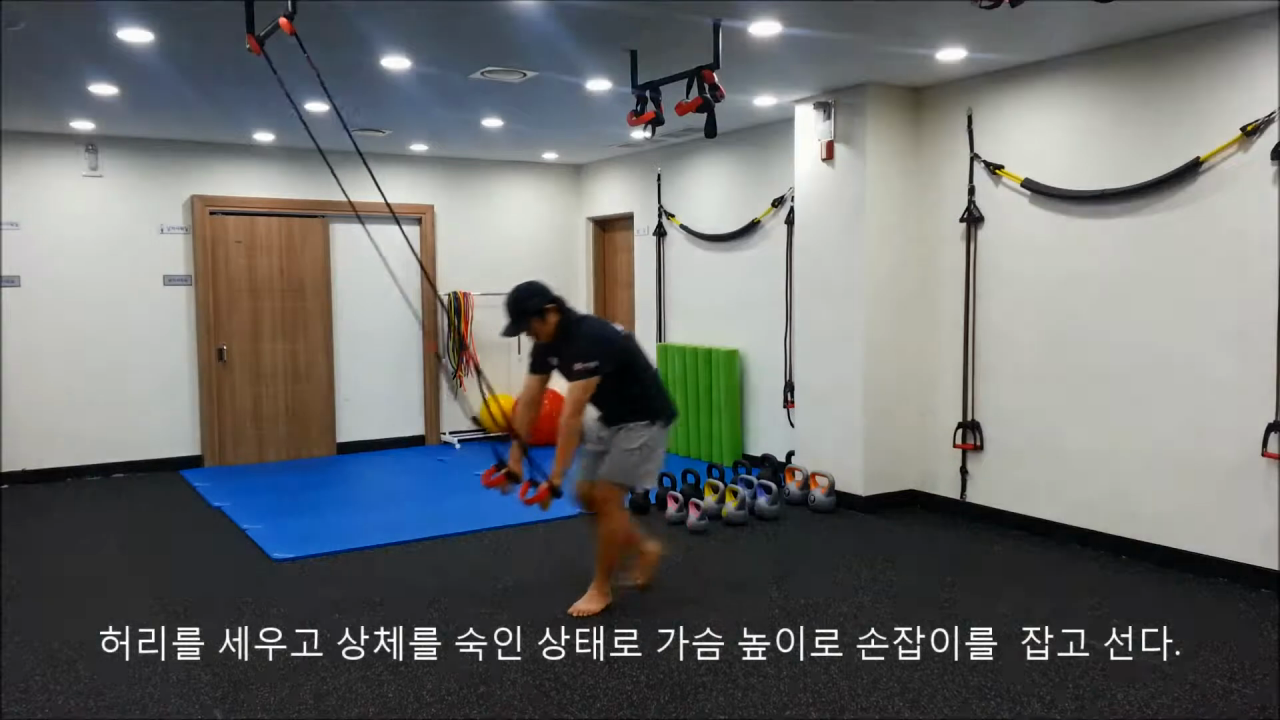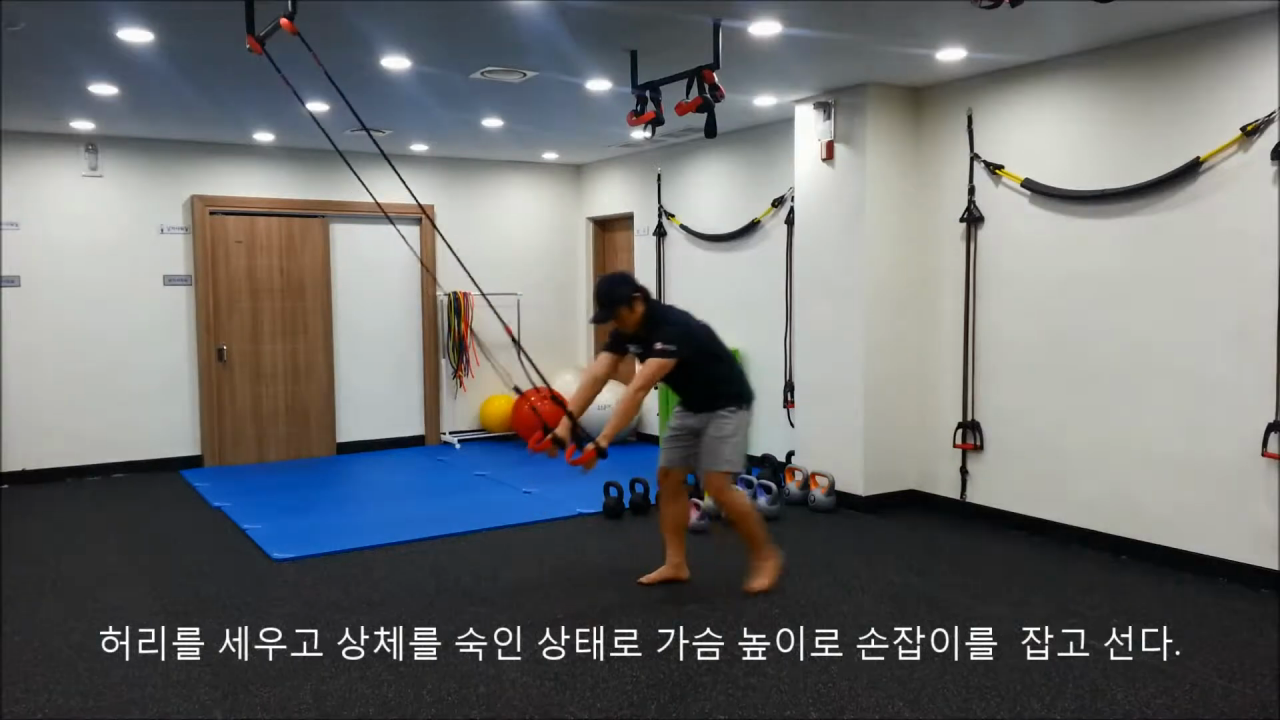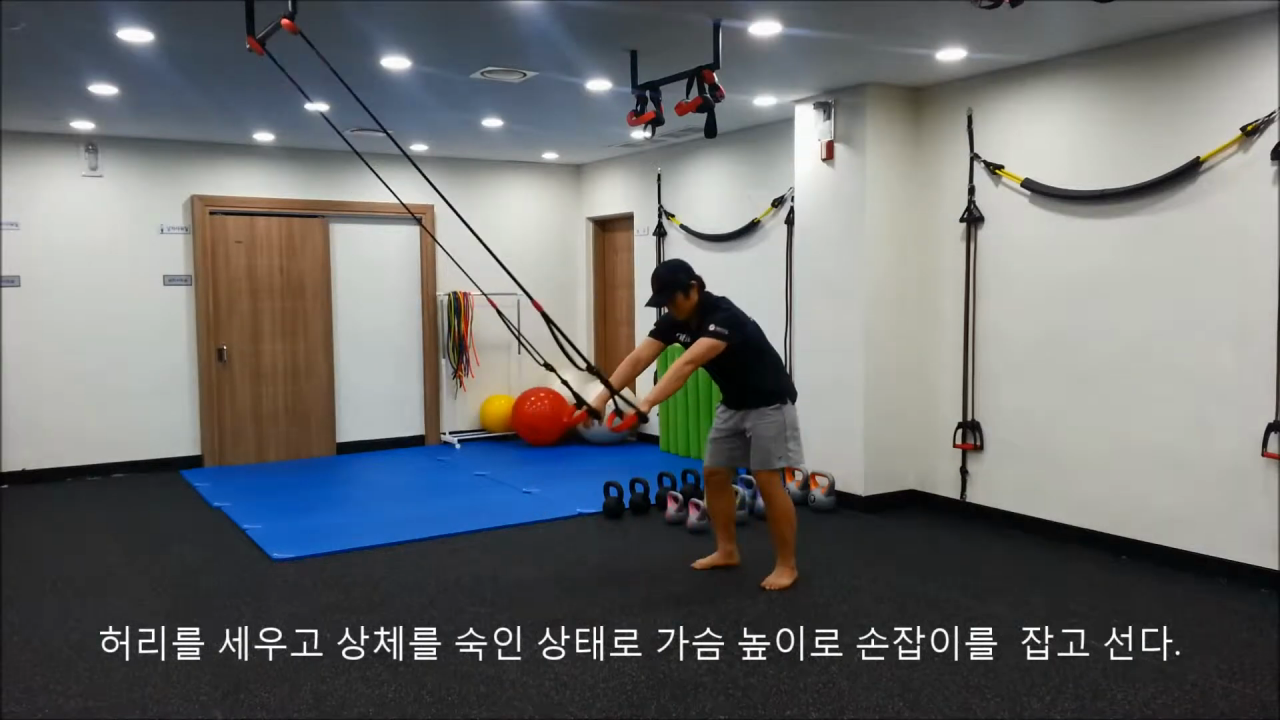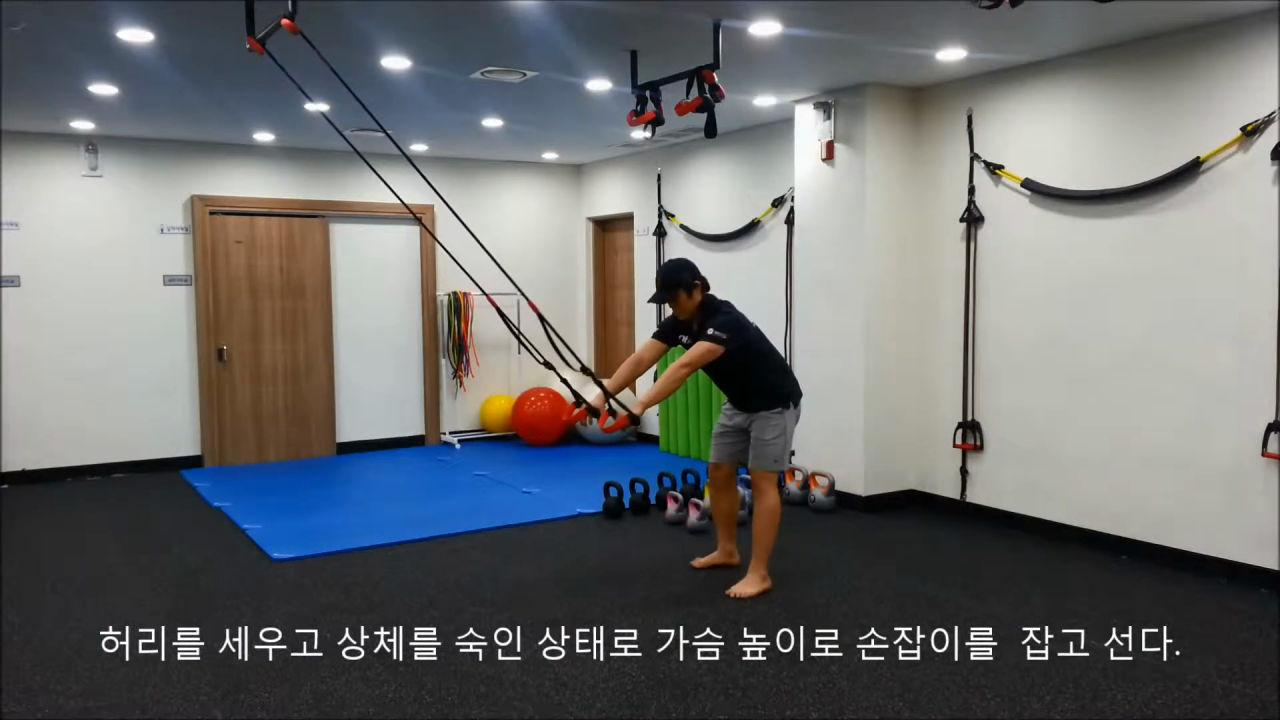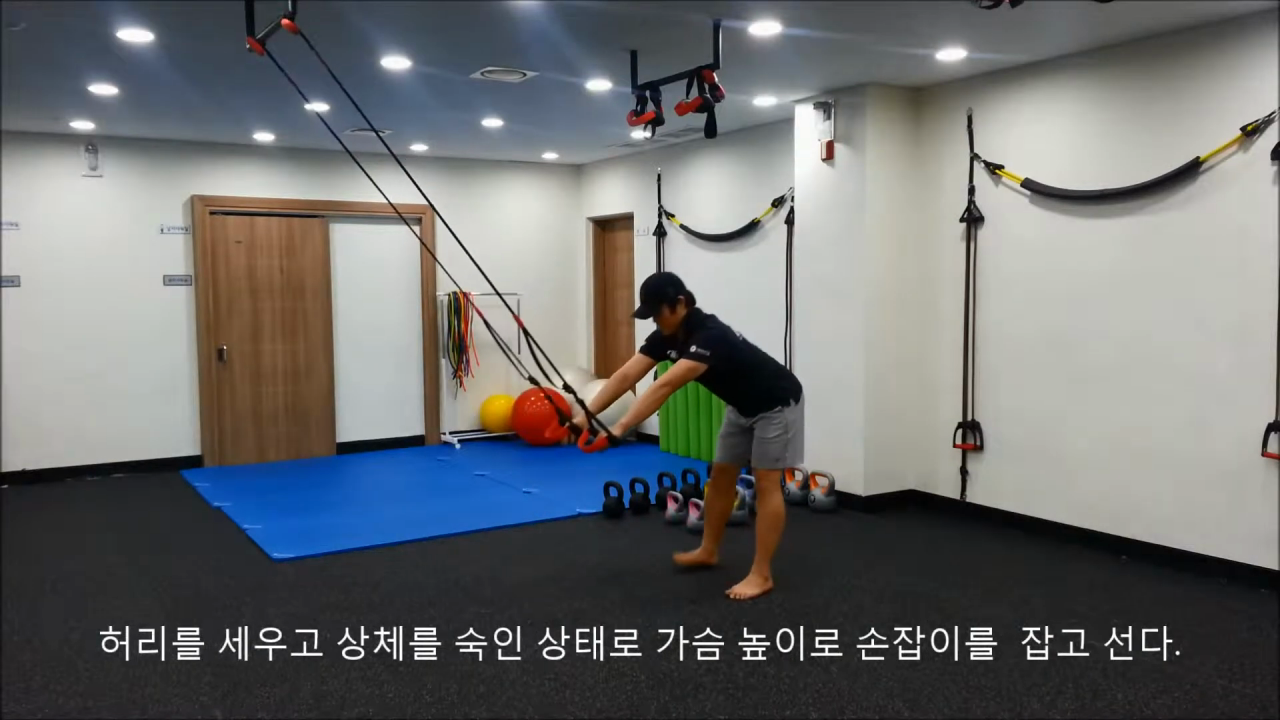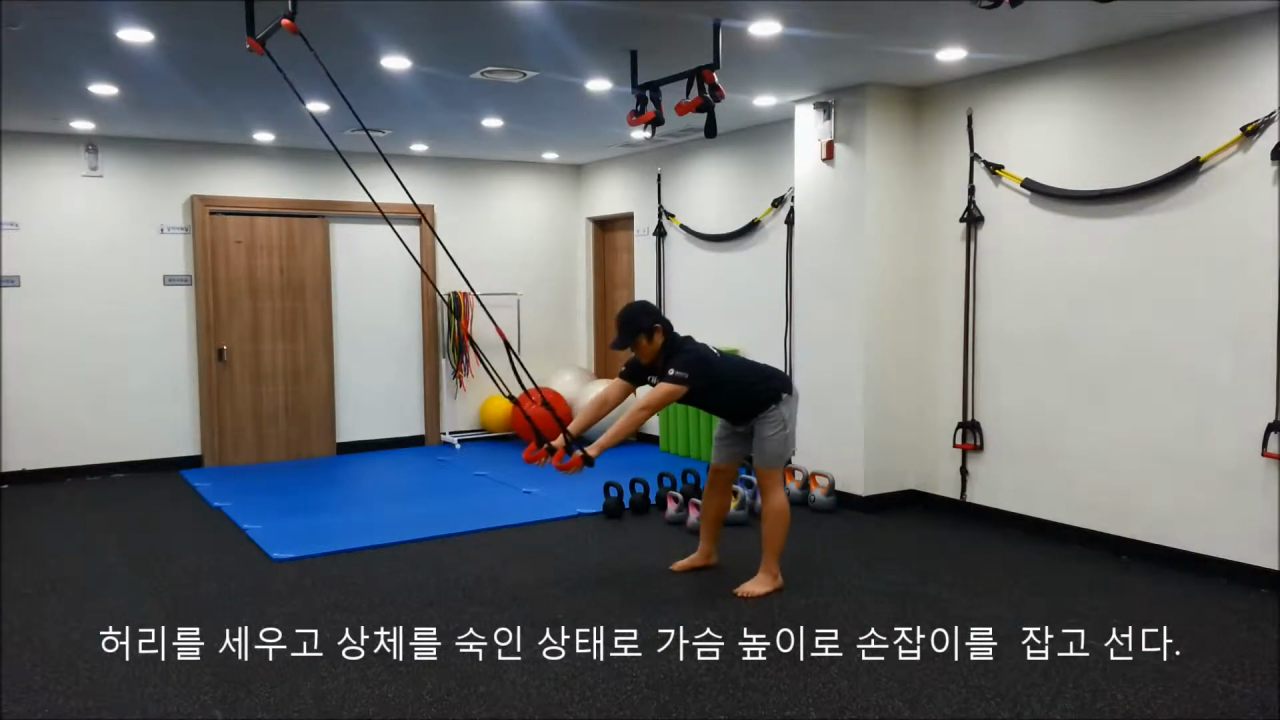
dt=0.5s
person 1, frame 1
left shoulder: (590, 339)
right shoulder: (546, 343)
left elbow: (571, 413)
right elbow: (529, 402)
left wrist: (556, 476)
right wrist: (515, 457)
left hip: (644, 419)
right hip: (610, 418)
left knee: (606, 498)
right knee: (587, 494)
left ankle: (601, 589)
right ankle: (644, 549)
person 1, frame 2
left shoulder: (675, 327)
right shoulder: (626, 331)
left elbow: (639, 389)
right elbow: (595, 378)
left wrist: (603, 440)
right wrist: (565, 424)
left hip: (727, 406)
right hip: (691, 407)
left knee: (717, 486)
right knee: (669, 480)
left ankle: (767, 556)
right ankle: (675, 564)
person 1, frame 3
left shoulder: (725, 317)
right shoulder: (675, 320)
left elbow: (687, 365)
right elbow: (639, 359)
left wrist: (645, 405)
right wrist: (603, 396)
left hip: (769, 403)
right hip: (733, 404)
left knee: (767, 481)
right knee: (715, 476)
left ankle: (787, 564)
right ankle: (727, 551)
person 1, frame 4
left shoulder: (726, 320)
right shoulder: (678, 322)
left elbow: (685, 367)
right elbow: (640, 360)
left wrist: (640, 406)
right wrist: (602, 396)
left hip: (774, 404)
right hip: (739, 403)
left knee: (762, 482)
right knee: (719, 473)
left ankle: (759, 574)
right ankle: (726, 550)
person 1, frame 5
left shoulder: (710, 335)
right shoulder: (666, 337)
left elbow: (666, 386)
right elbow: (626, 376)
left wrist: (621, 427)
right wrist: (585, 415)
left hip: (776, 404)
right hip: (743, 406)
left knee: (766, 483)
right knee: (722, 475)
left ankle: (761, 574)
right ankle: (708, 551)
person 1, frame 6
left shoulder: (689, 358)
right shoulder: (645, 362)
left elbow: (645, 409)
right elbow: (606, 400)
left wrist: (596, 448)
right wrist: (564, 438)
left hip: (772, 403)
right hip: (737, 412)
left knee: (767, 481)
right knee: (719, 476)
left ankle: (770, 573)
right ankle: (706, 553)
